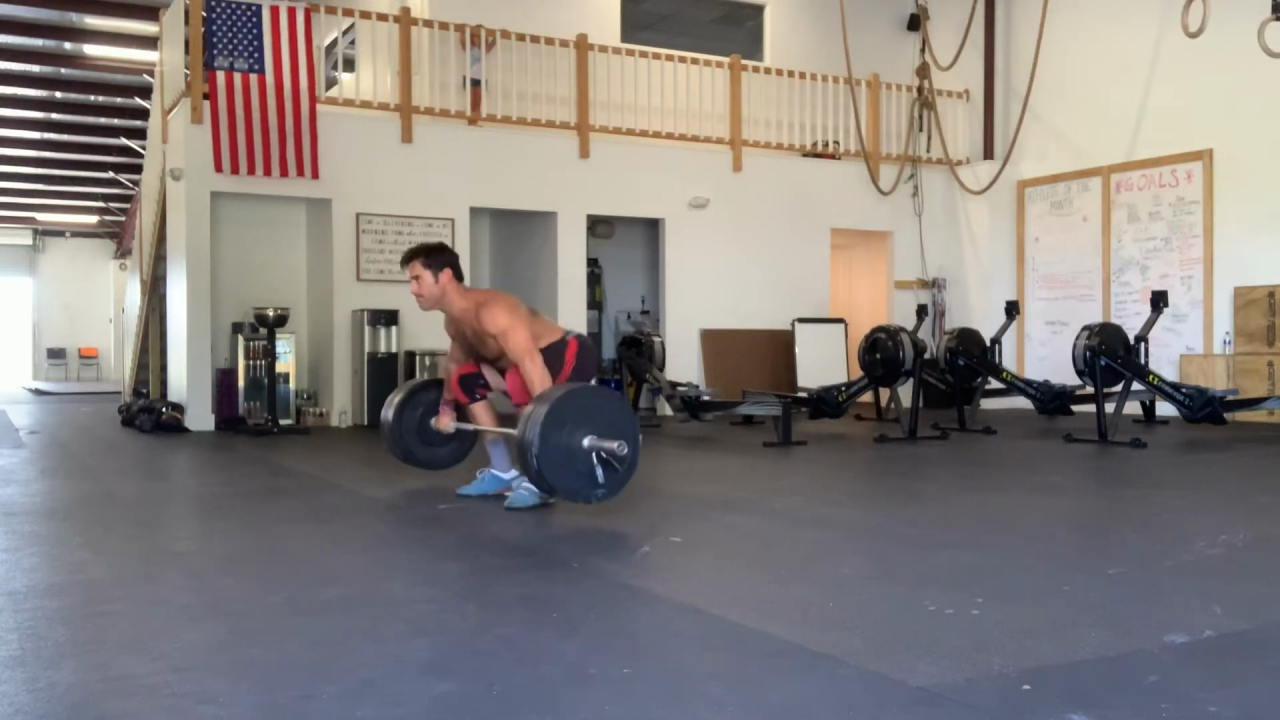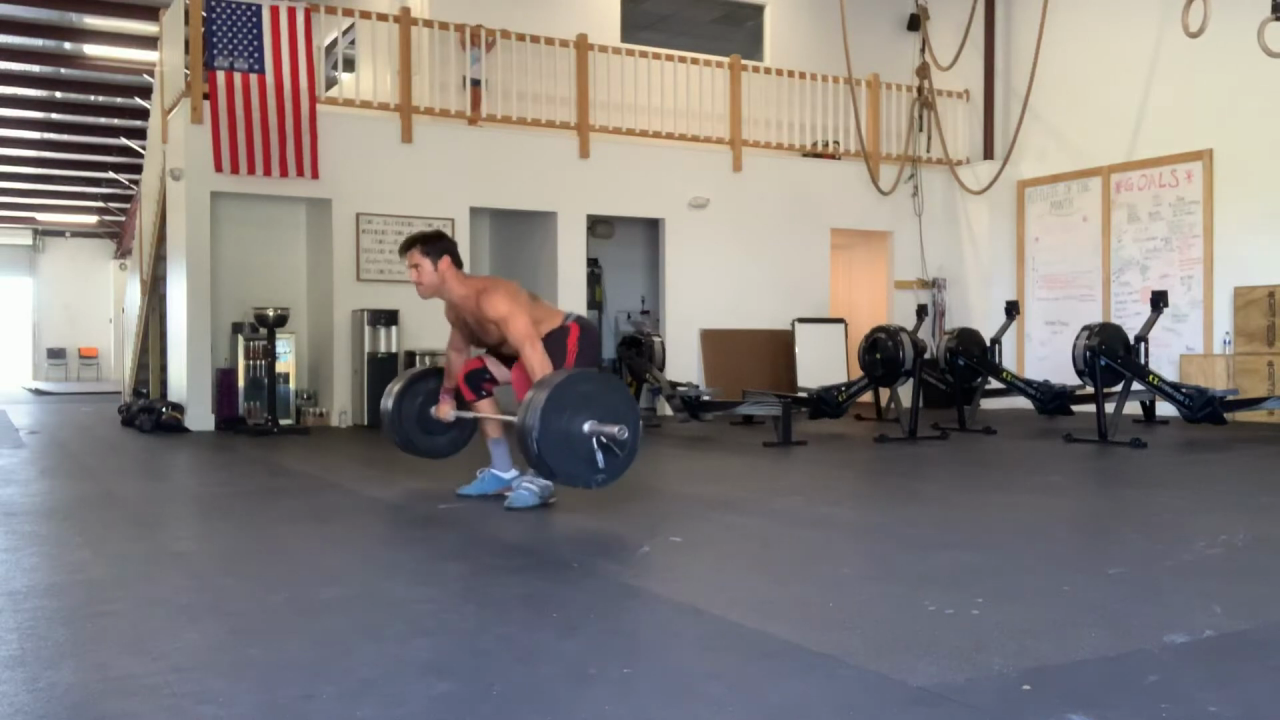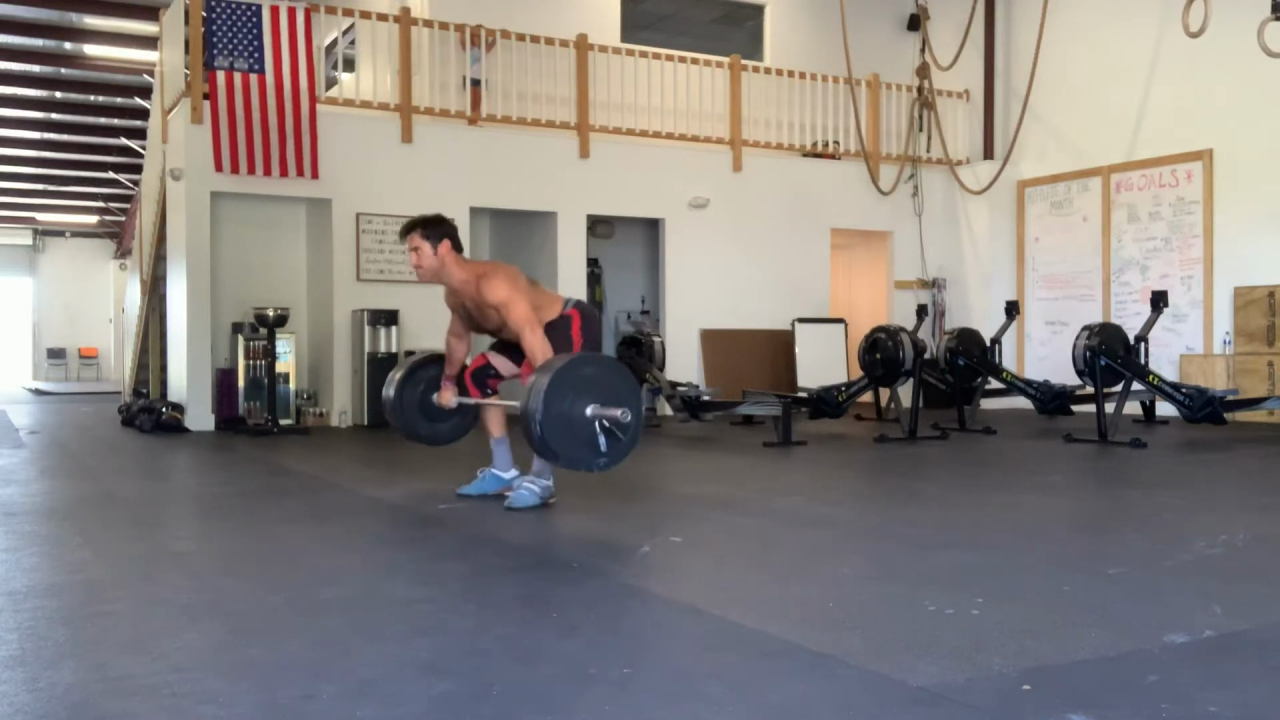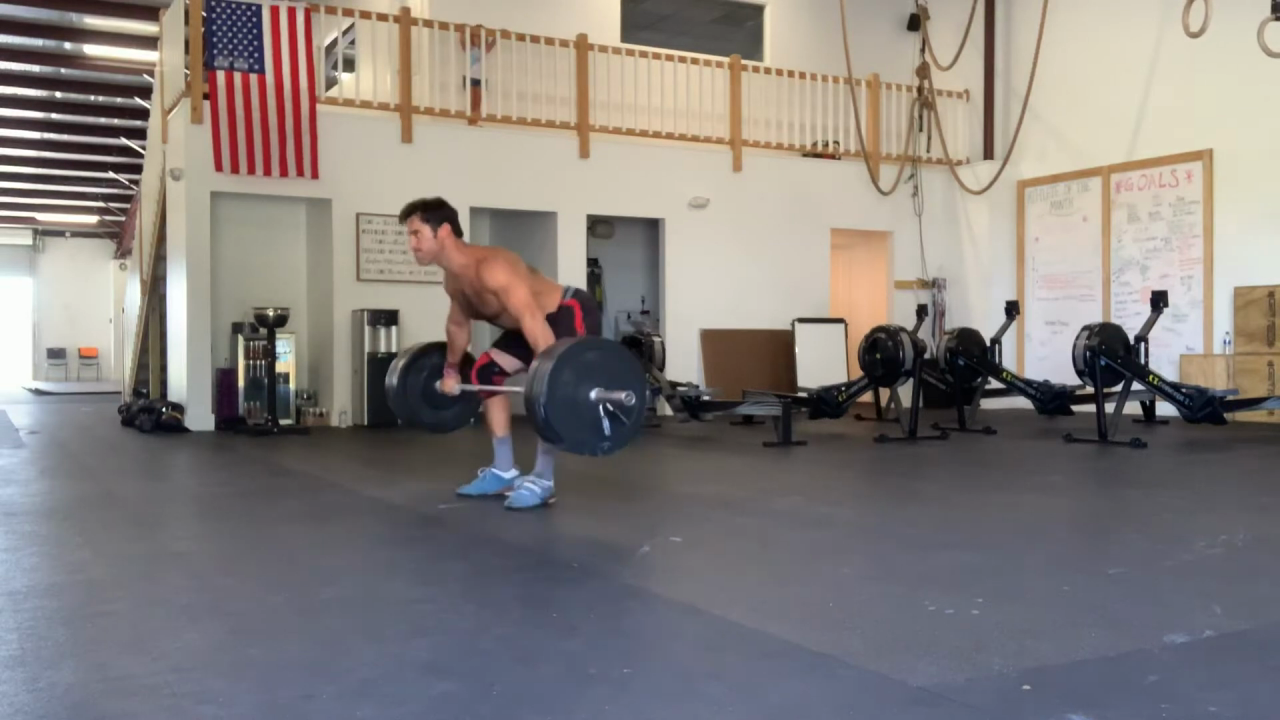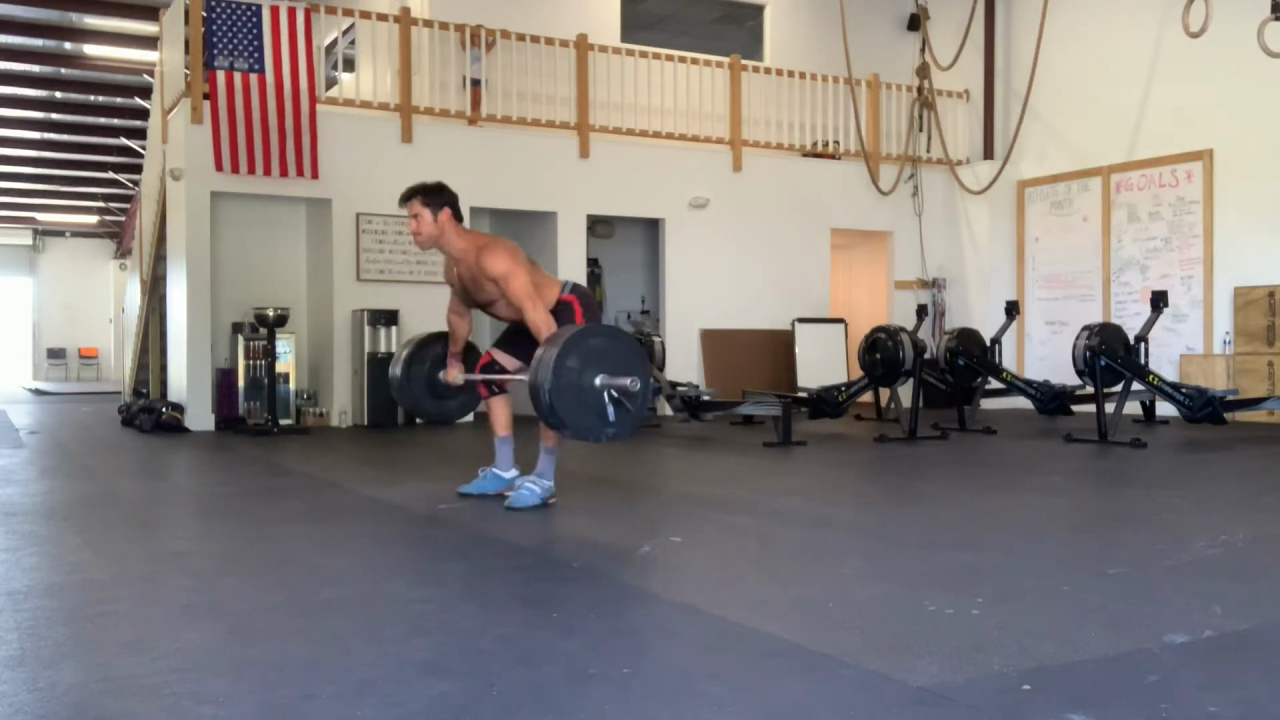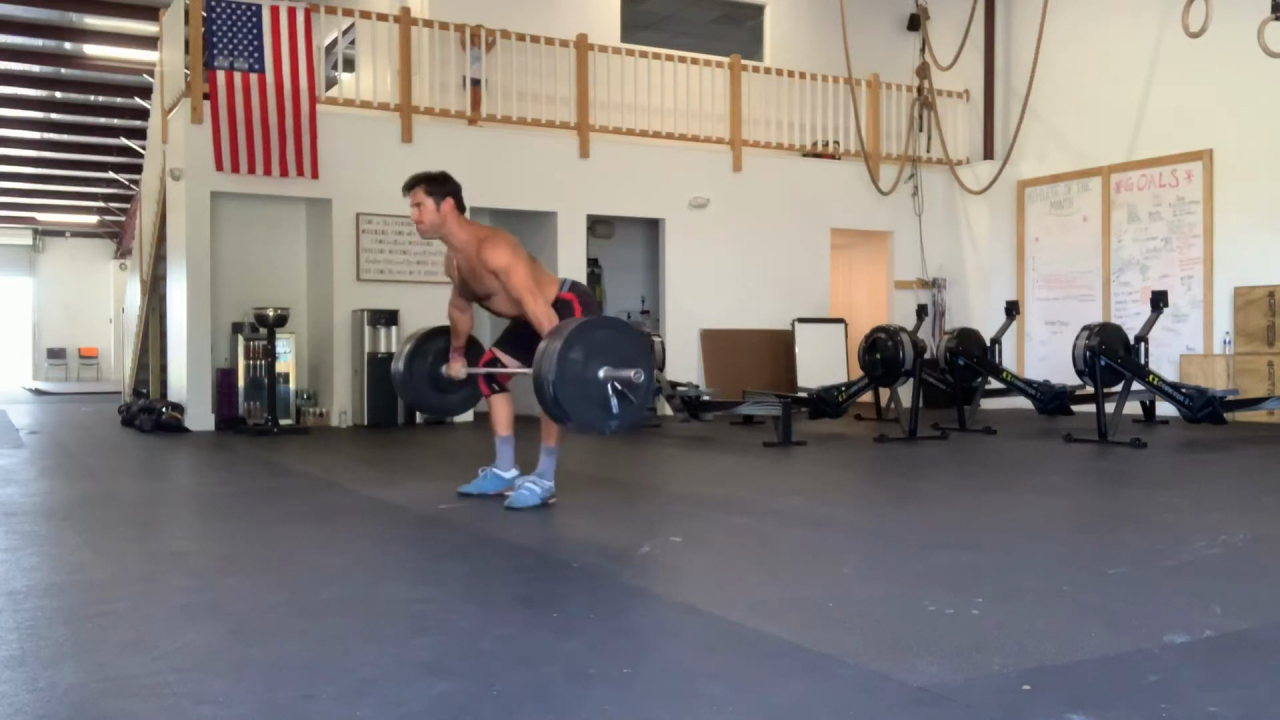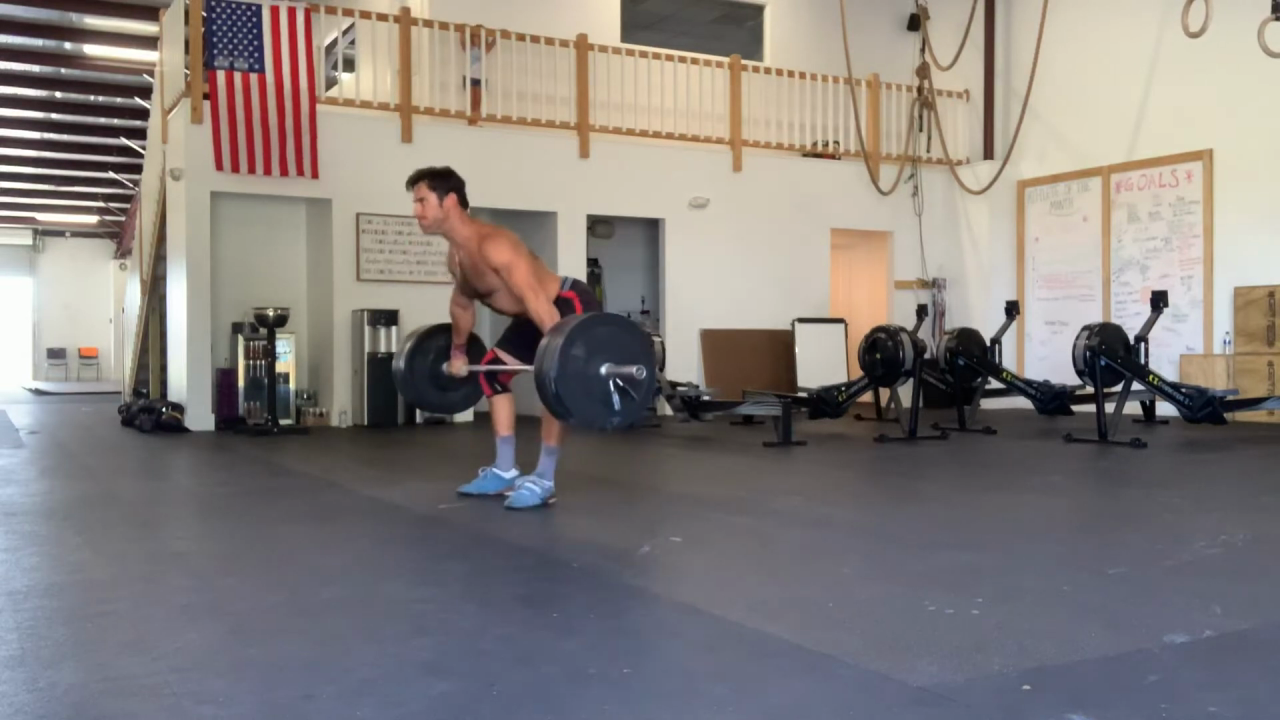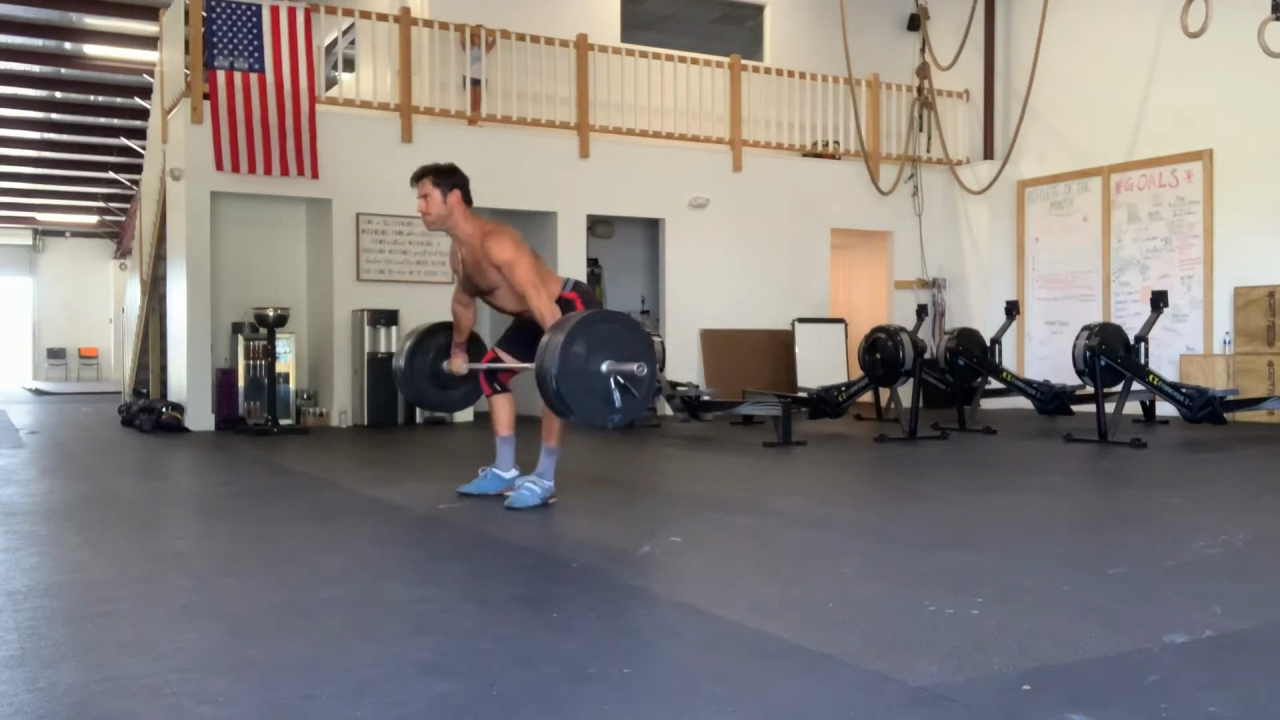
dt=0.1s
person 1, frame 1
left shoulder: (490, 310)
right shoulder: (454, 319)
left elbow: (531, 363)
right elbow: (457, 362)
right wrist: (446, 408)
left hip: (572, 353)
right hip: (544, 353)
left knee: (520, 383)
right knee: (465, 381)
right ankle: (503, 473)
person 1, frame 2
left shoulder: (490, 296)
right shoulder: (454, 306)
left elbow: (532, 350)
right elbow: (457, 350)
right wrist: (446, 397)
left hip: (573, 336)
right hip: (536, 338)
left knee: (528, 384)
right knee: (471, 377)
left ankle: (540, 481)
right ankle: (503, 473)
person 1, frame 3
left shoulder: (490, 281)
right shoulder: (454, 292)
left elbow: (532, 334)
right elbow: (457, 337)
right wrist: (448, 383)
left hip: (574, 323)
right hip: (534, 328)
right knee: (477, 375)
left ankle: (541, 480)
right ankle: (504, 472)
person 1, frame 4
left shoulder: (489, 266)
right shoulder: (453, 278)
left elbow: (533, 320)
right elbow: (457, 324)
right wrist: (451, 371)
left hip: (572, 313)
right hip: (532, 321)
right knee: (485, 372)
left ankle: (542, 480)
right ankle: (504, 472)
person 1, frame 5
left shoulder: (489, 253)
right shoulder: (453, 266)
left elbow: (535, 308)
right elbow: (458, 313)
right wrist: (454, 361)
left hip: (572, 308)
right hip: (528, 316)
right knee: (488, 371)
left ankle: (543, 480)
right ankle: (504, 471)
person 1, frame 6
left shoulder: (491, 246)
right shoulder: (453, 258)
left elbow: (534, 301)
right elbow: (460, 307)
right wrist: (456, 354)
left hip: (569, 306)
right hip: (530, 315)
right knee: (490, 373)
left ankle: (543, 480)
right ankle: (505, 472)
person 1, frame 7
left shoulder: (492, 243)
right shoulder: (455, 255)
left elbow: (536, 298)
right elbow: (462, 304)
right wrist: (458, 351)
left hip: (570, 304)
right hip: (531, 315)
right knee: (492, 373)
left ankle: (543, 480)
right ankle: (504, 472)
person 1, frame 8
left shoulder: (495, 240)
right shoulder: (457, 252)
left elbow: (537, 295)
right elbow: (463, 302)
right wrist: (458, 349)
left hip: (570, 306)
right hip: (531, 316)
right knee: (493, 373)
left ankle: (543, 481)
right ankle: (504, 472)
